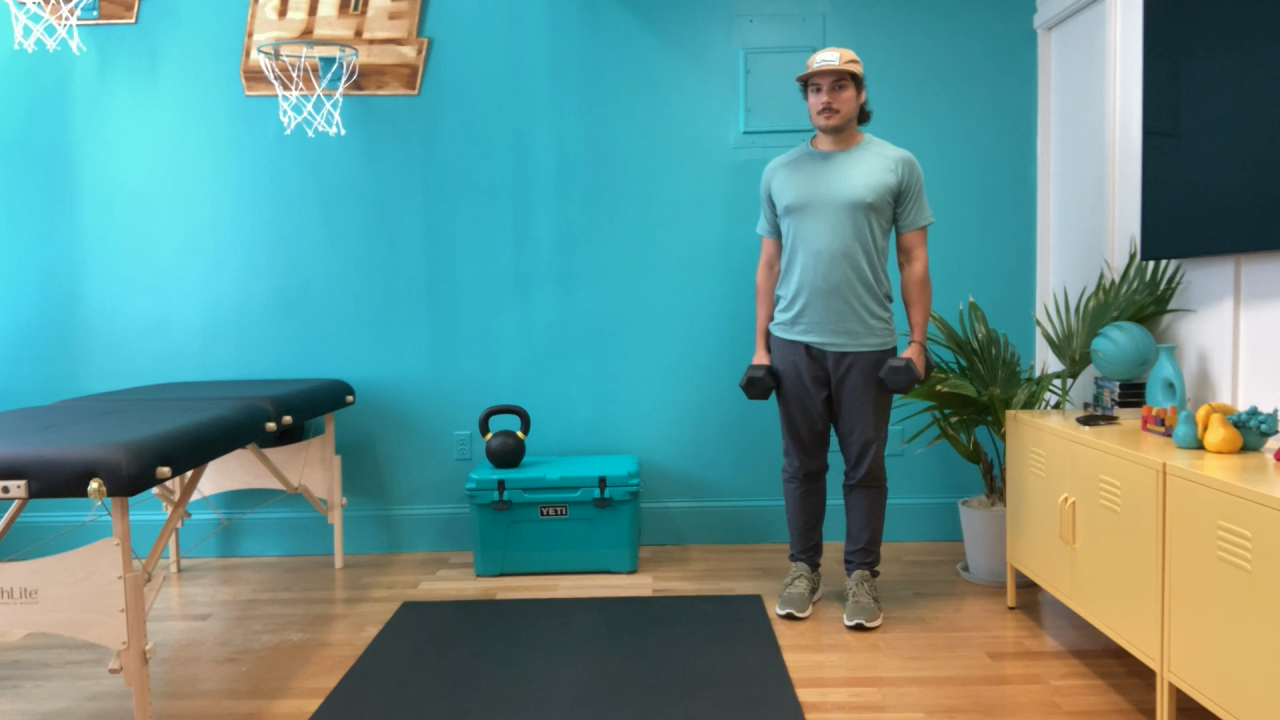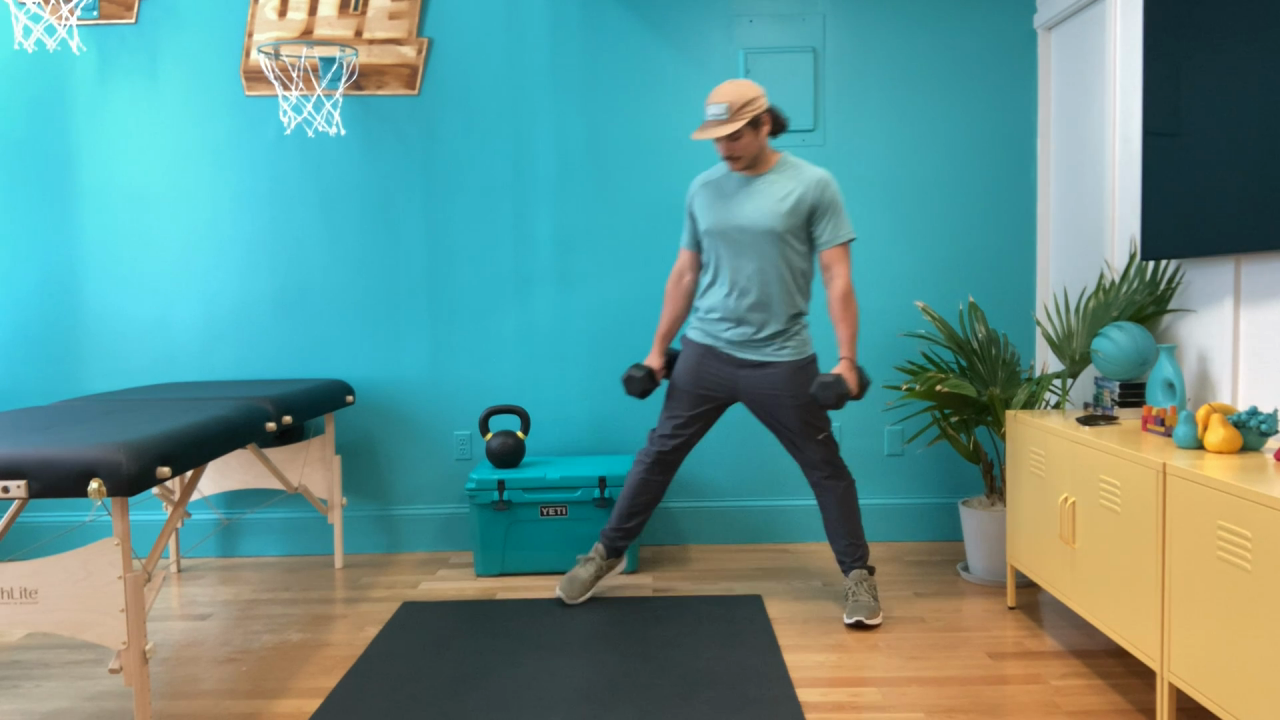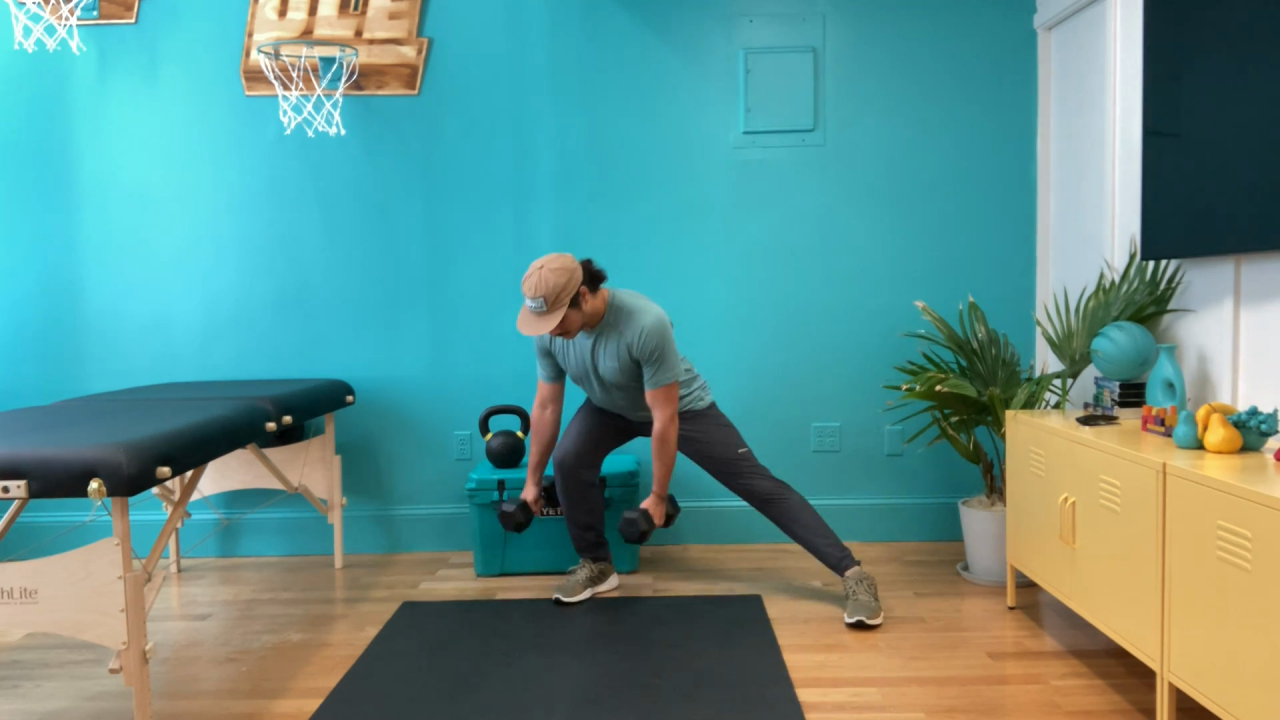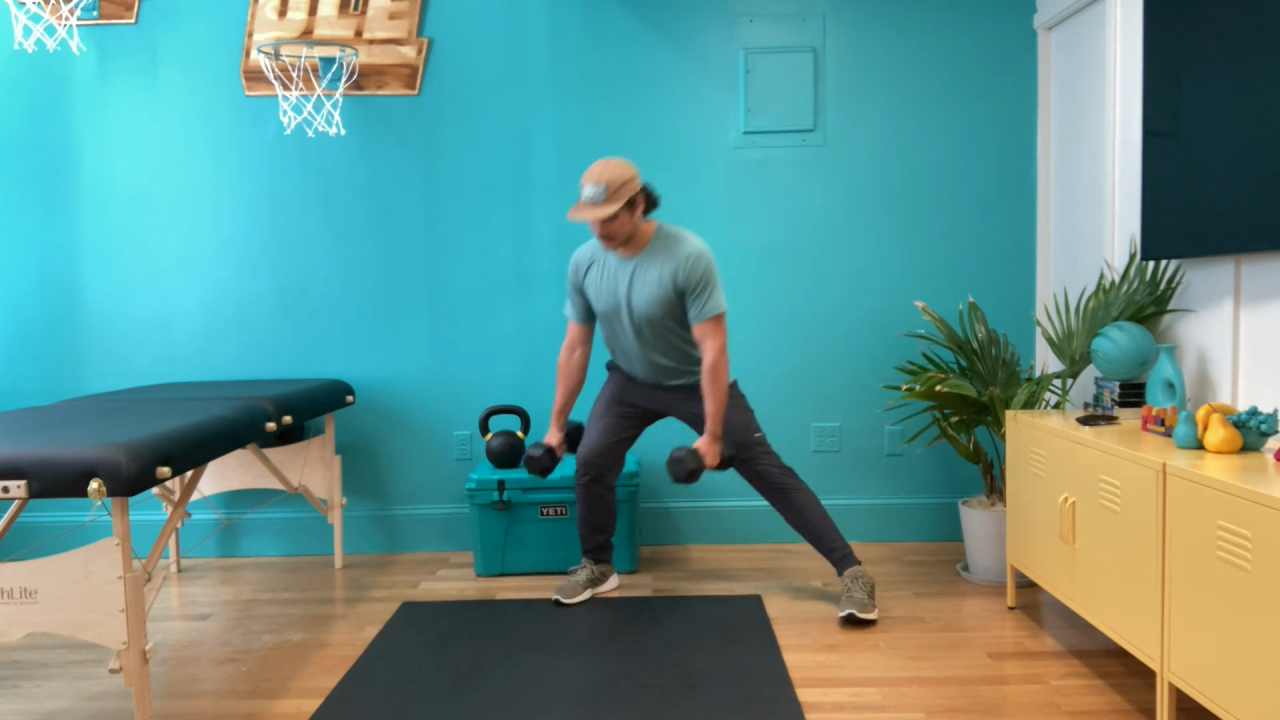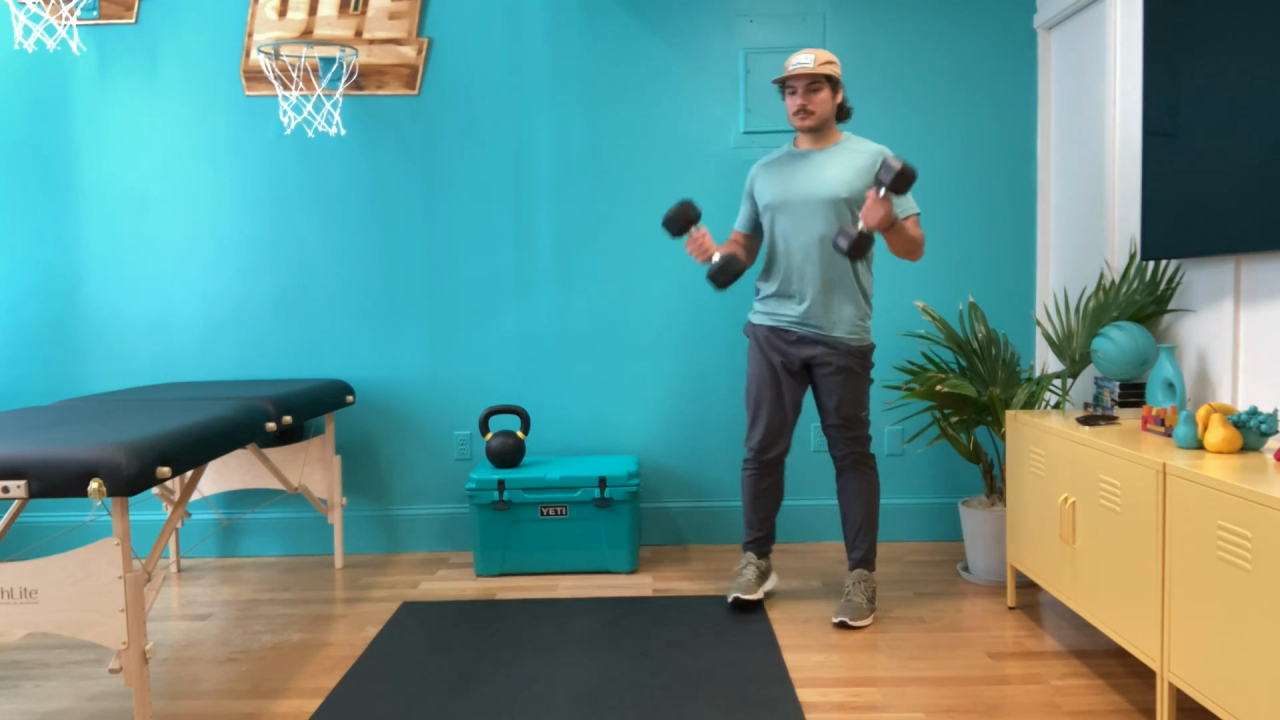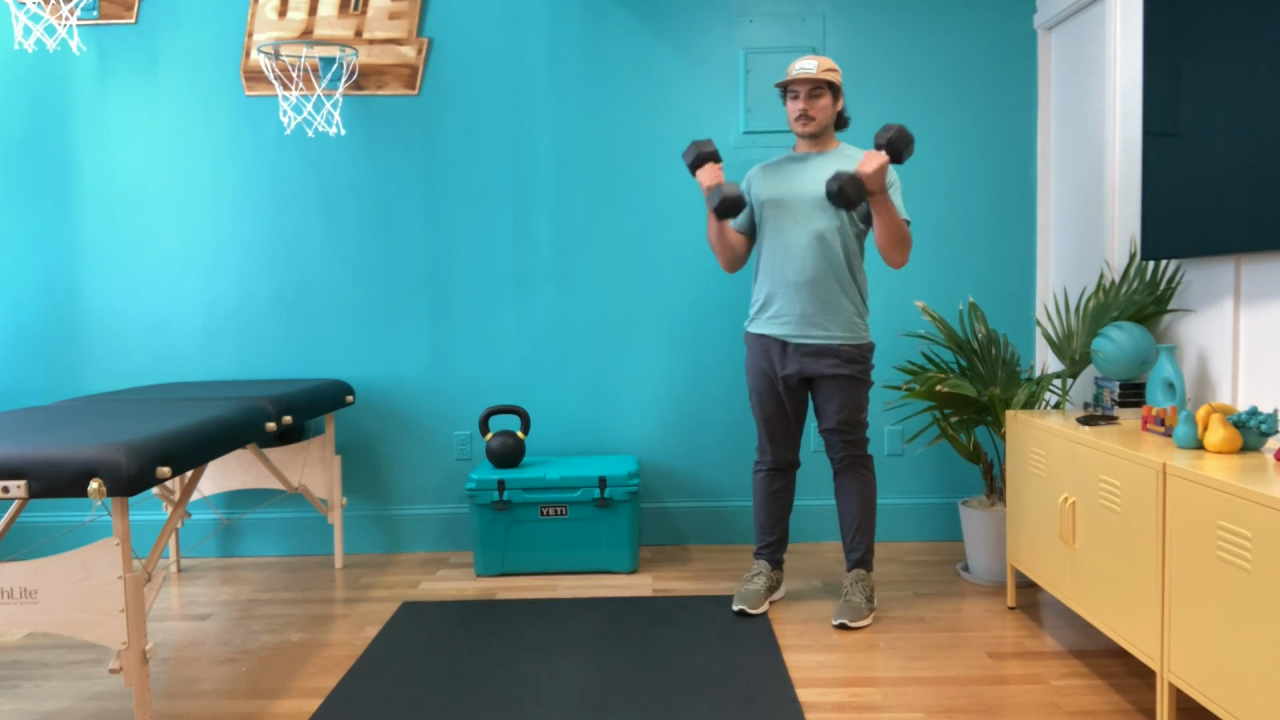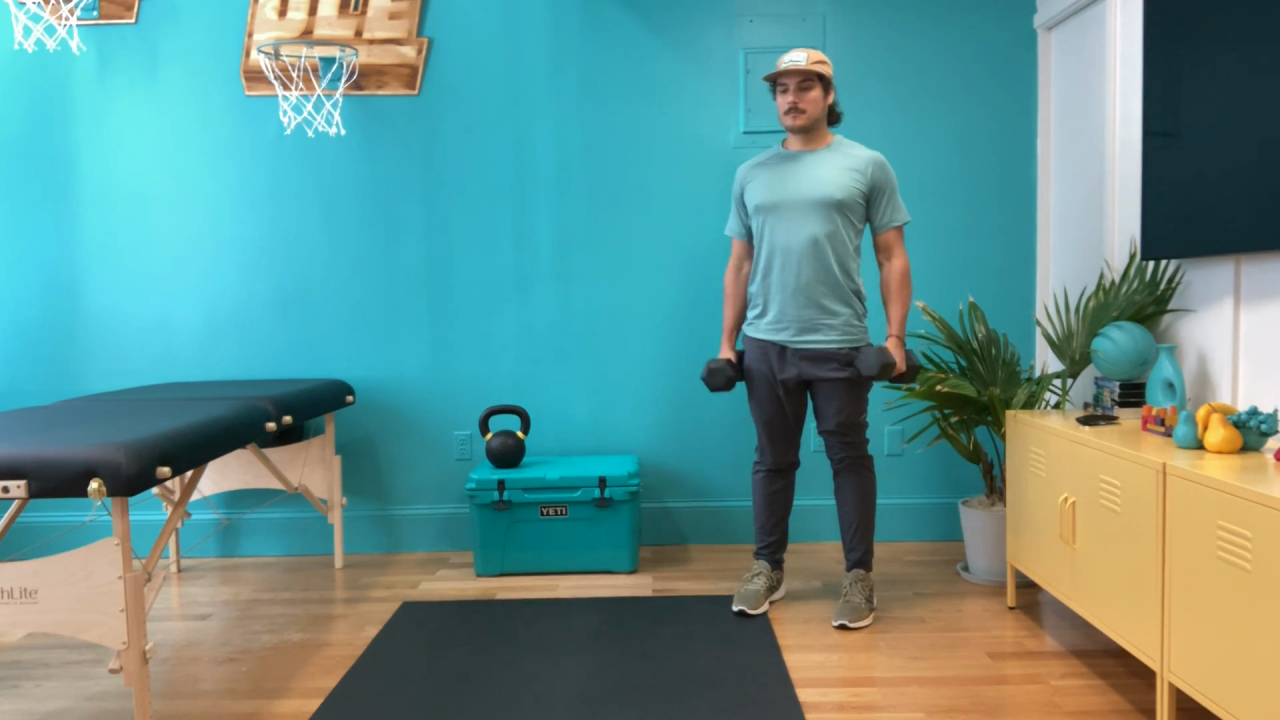
dt=0.7s
person 1, frame 1
left shoulder: (896, 165)
right shoulder: (779, 171)
left elbow: (914, 261)
right elbow: (769, 264)
left wrist: (918, 341)
right wrist: (760, 343)
left hip: (866, 347)
right hip: (795, 344)
left knee: (864, 465)
right knee: (802, 464)
left ankle: (861, 574)
right ankle: (804, 568)
person 1, frame 2
left shoulder: (813, 185)
right shoulder: (704, 189)
left elbow: (838, 276)
right elbow: (685, 273)
left wrist: (847, 357)
right wrist: (658, 349)
left hip: (781, 359)
right hip: (707, 352)
left knee: (825, 467)
right knee: (660, 451)
left ankle: (857, 574)
right ankle: (608, 552)
person 1, frame 3
left shoulder: (645, 323)
right shoulder: (548, 333)
left elbow: (665, 417)
right elbow: (546, 406)
left wrist: (658, 495)
right wrist: (533, 479)
left hip: (684, 405)
left knee: (758, 484)
right knee: (569, 460)
left ankle: (852, 573)
right ankle: (595, 564)
person 1, frame 4
left shoulder: (688, 255)
right shoulder: (583, 263)
left elbow: (714, 350)
right elbow: (575, 347)
left wrist: (712, 435)
right wrist: (557, 423)
left hip: (696, 380)
right hip: (631, 381)
left knee: (769, 473)
right knee: (592, 462)
left ankle: (851, 570)
right ankle: (597, 566)
person 1, frame 5
left shoulder: (870, 159)
right shoulder: (764, 171)
left elbow: (914, 249)
right elbow: (744, 254)
left wrist: (888, 222)
right wrist: (713, 251)
left hip: (843, 337)
right hip: (771, 331)
left knee: (851, 454)
right knee: (762, 448)
left ankle: (861, 575)
right ankle: (757, 559)
person 1, frame 6
left shoulder: (867, 168)
right shoulder: (761, 176)
left elbow: (897, 255)
right elbow: (731, 260)
left wrist: (877, 190)
right wrist: (713, 202)
left hip: (841, 342)
right hip: (769, 339)
left knee: (849, 456)
right knee: (774, 457)
left ankle: (859, 576)
right ankle: (767, 567)
person 1, frame 7
left shoulder: (867, 166)
right shoulder: (751, 173)
left elbow: (893, 258)
right elbow: (739, 264)
left wrist: (896, 336)
right wrist: (727, 339)
left hip: (840, 344)
right hip: (766, 344)
left knee: (849, 458)
right knee: (773, 460)
left ankle: (858, 576)
right ankle: (768, 568)
